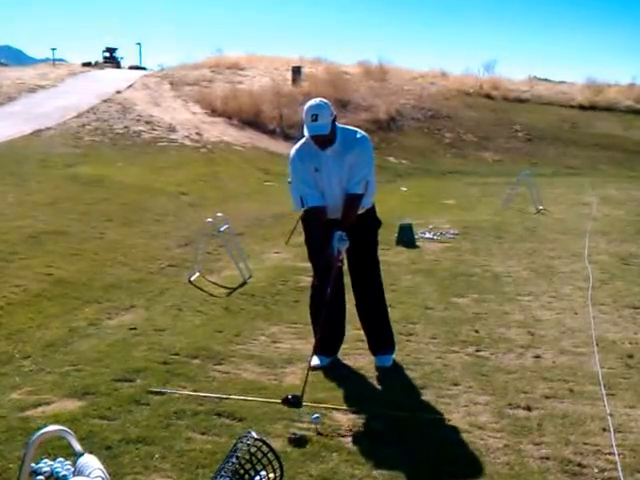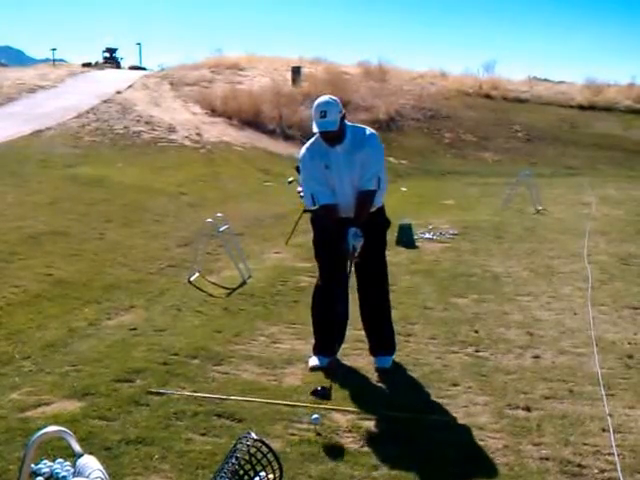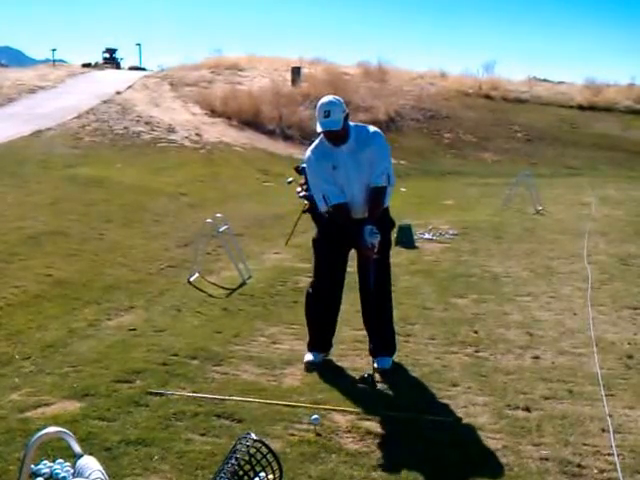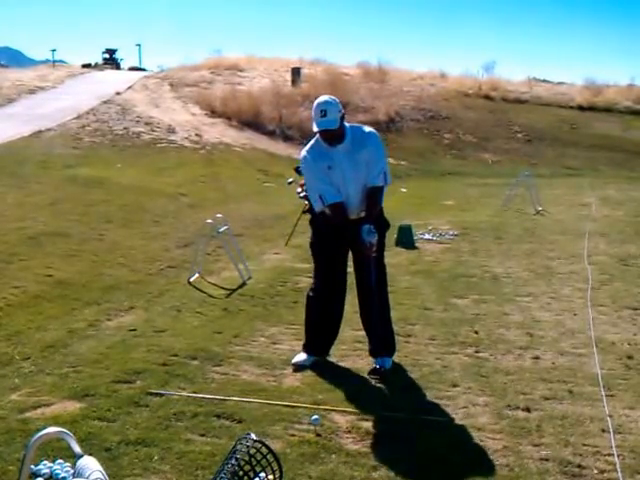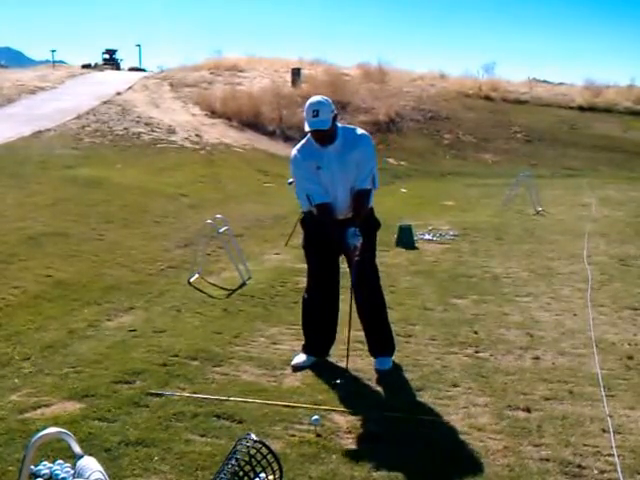
dt=0.2s
person 1, frame 1
left shoulder: (359, 142)
right shoulder: (299, 155)
left elbow: (356, 192)
right elbow: (312, 204)
left wrist: (342, 232)
right wrist: (327, 240)
left hip: (359, 219)
right hip: (321, 223)
left knee: (368, 284)
right knee: (324, 285)
left ankle: (383, 347)
right ankle: (325, 348)
person 1, frame 2
left shoulder: (368, 140)
right shoulder: (309, 154)
left elbow: (369, 189)
right elbow: (323, 203)
left wrist: (356, 229)
right wrist: (341, 236)
left hip: (369, 220)
right hip: (330, 222)
left knee: (374, 285)
right knee: (329, 285)
left ankle: (383, 349)
right ankle: (325, 348)
person 1, frame 3
left shoulder: (373, 138)
right shoulder: (314, 156)
left elbow: (379, 186)
right elbow: (334, 203)
left wrist: (371, 227)
right wrist: (355, 236)
left hip: (374, 218)
right hip: (334, 223)
left knee: (377, 286)
right knee: (324, 284)
left ankle: (383, 349)
right ankle: (318, 346)
person 1, frame 4
left shoulder: (369, 138)
right shoulder: (310, 155)
left elbow: (376, 186)
right elbow: (331, 202)
left wrist: (369, 226)
right wrist: (354, 238)
left hip: (368, 219)
right hip: (329, 224)
left knee: (373, 286)
right knee: (325, 286)
left ankle: (382, 350)
right ankle: (315, 347)
person 1, frame 5
left shoulder: (360, 141)
right shoulder: (300, 155)
left elbow: (363, 189)
right elbow: (318, 202)
left wrist: (355, 229)
right wrist: (340, 239)
left hip: (359, 220)
right hip: (320, 225)
left knee: (367, 286)
right knee: (319, 287)
left ankle: (382, 350)
right ankle: (315, 348)
